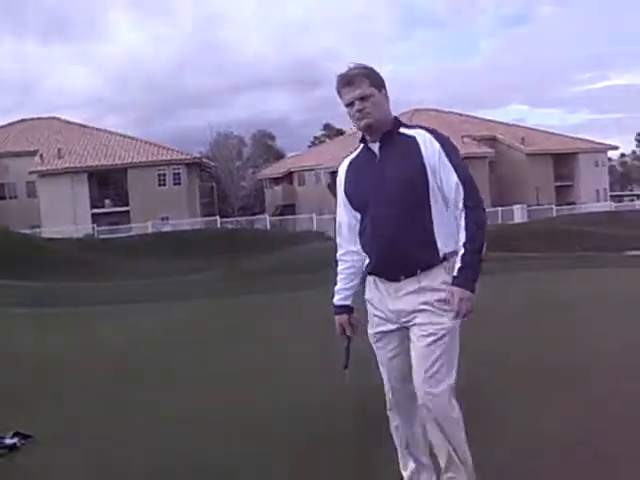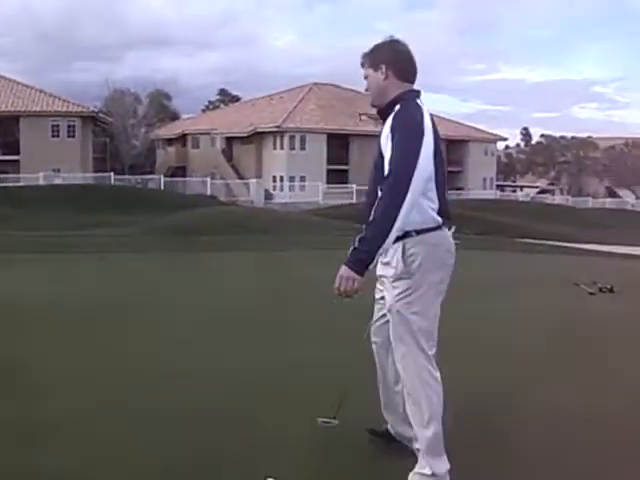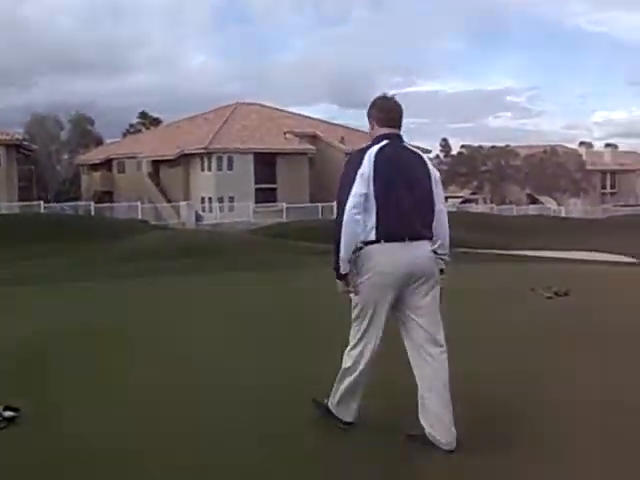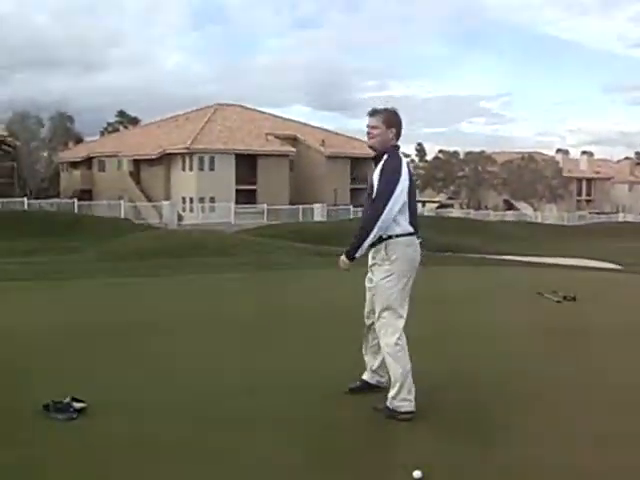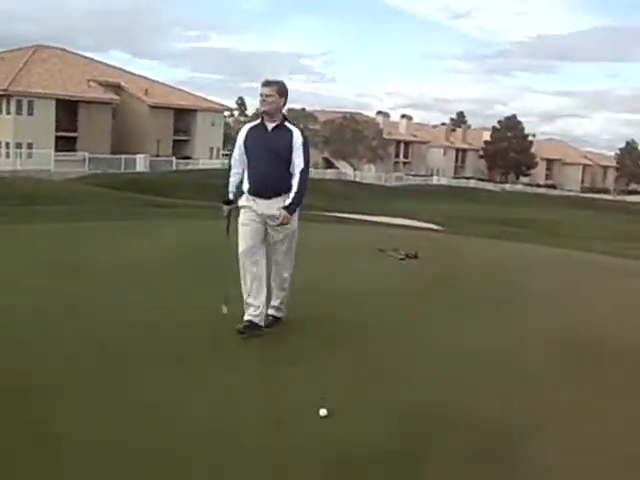
dt=0.7s
person 1, frame 1
left shoulder: (428, 144)
right shoulder: (349, 169)
left elbow: (471, 207)
right elbow: (349, 240)
left wrist: (466, 278)
right wrist: (343, 300)
left hip: (434, 287)
right hip: (381, 294)
left knee: (435, 394)
right knee: (398, 397)
person 1, frame 2
left shoulder: (407, 119)
right shoulder: (403, 118)
left elbow: (396, 196)
left wrist: (357, 261)
left hip: (415, 253)
right hip: (401, 251)
left knee: (414, 359)
right knee: (386, 342)
right ankle: (401, 427)
person 1, frame 3
left shoulder: (363, 159)
right shoulder: (423, 162)
left elbow: (349, 215)
right elbow: (439, 216)
left wrist: (341, 268)
right wrist: (440, 261)
left hip: (379, 256)
right hip: (421, 257)
left knee: (363, 340)
right knee: (428, 344)
left ankle: (341, 409)
right ankle: (440, 431)
person 1, frame 4
left shoulder: (390, 165)
right shoulder: (391, 164)
left elbow: (379, 214)
left wrist: (351, 252)
left hip: (393, 251)
right hip: (388, 249)
left knee: (390, 325)
right knee: (374, 317)
left ankle: (402, 402)
right ankle: (376, 376)
person 1, frame 5
left shoulder: (295, 135)
right shoulder: (247, 131)
left elbow: (300, 173)
right elbow: (236, 166)
left wrist: (290, 206)
right wrist: (229, 198)
left hip: (282, 205)
right hip: (251, 203)
left knee: (280, 262)
right knee: (247, 254)
left ankle: (276, 310)
right ankle: (254, 315)
